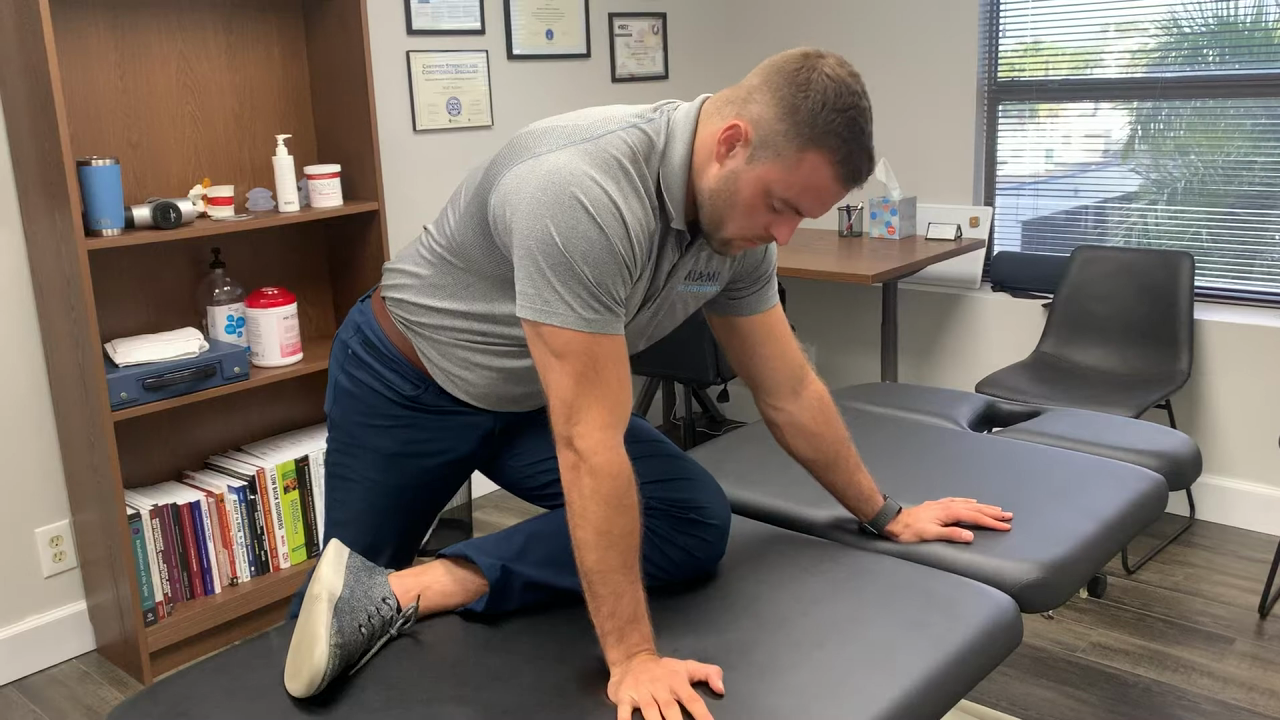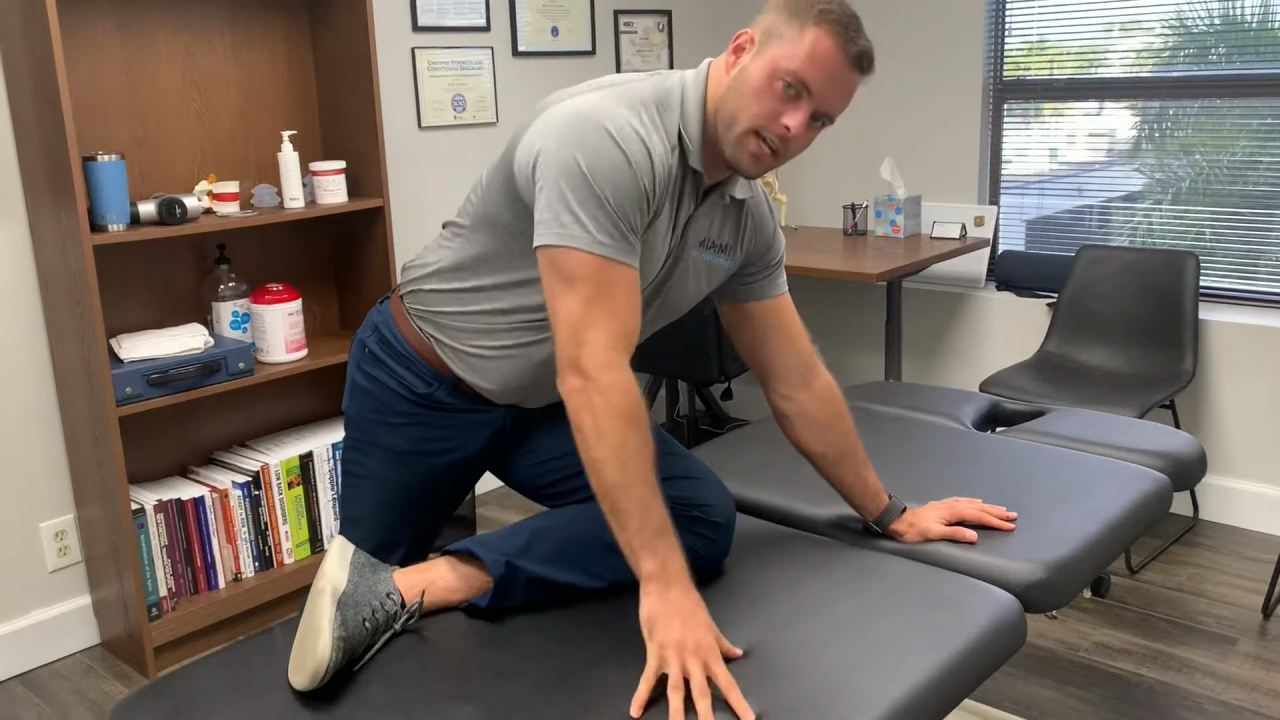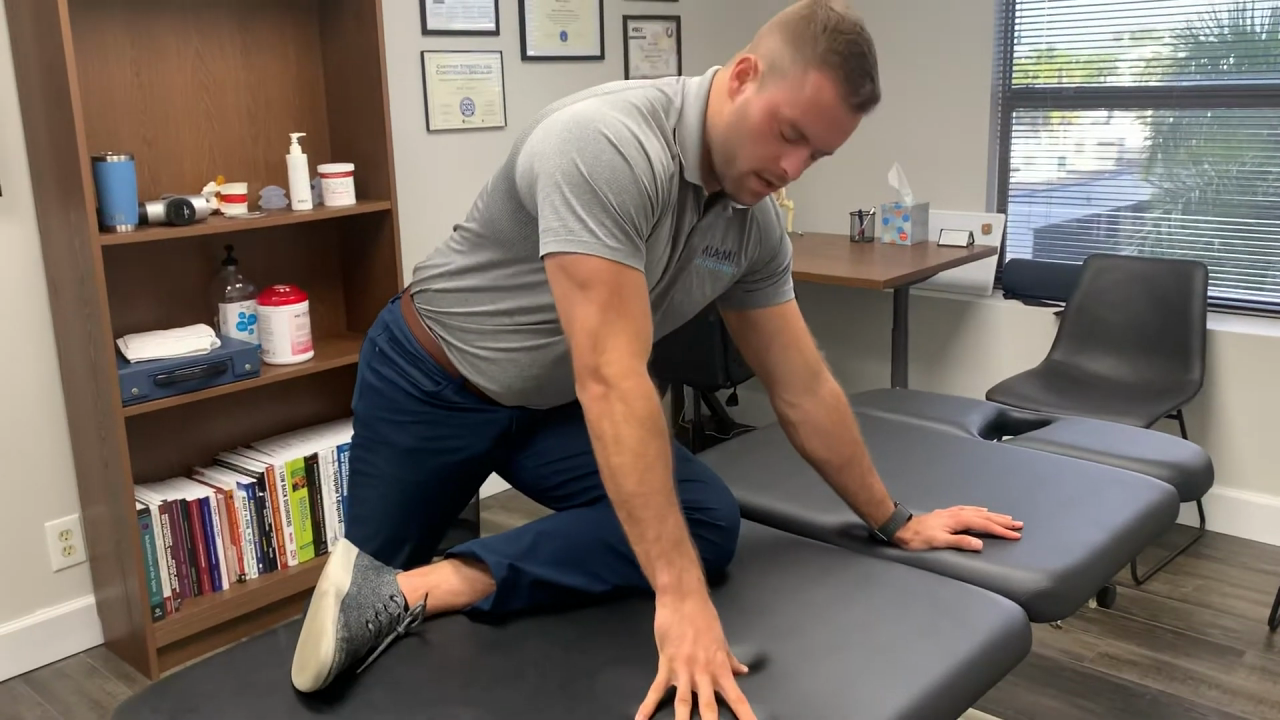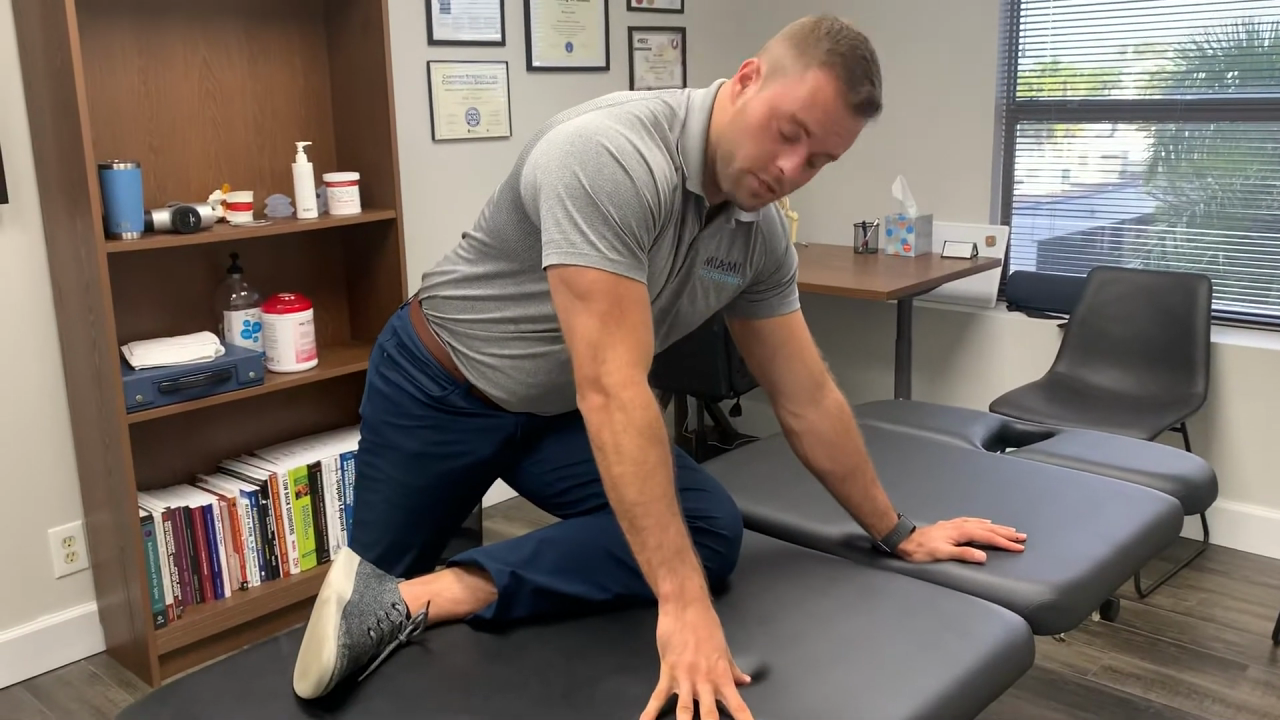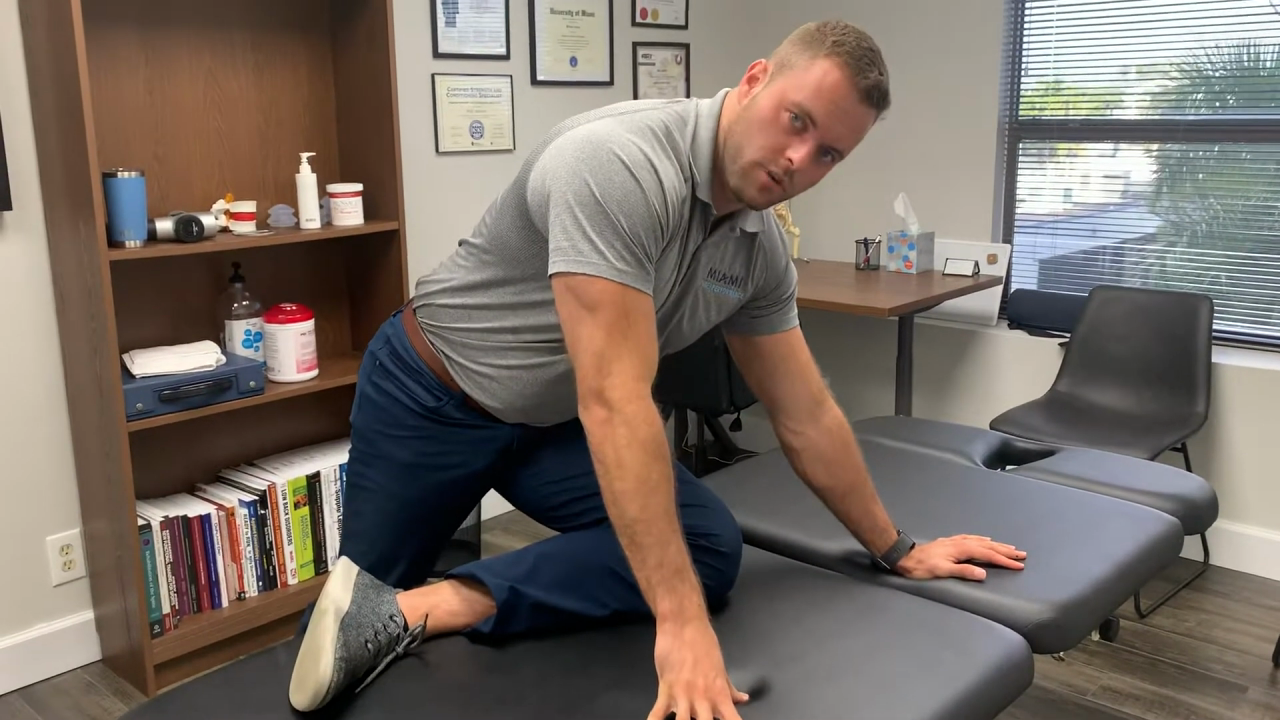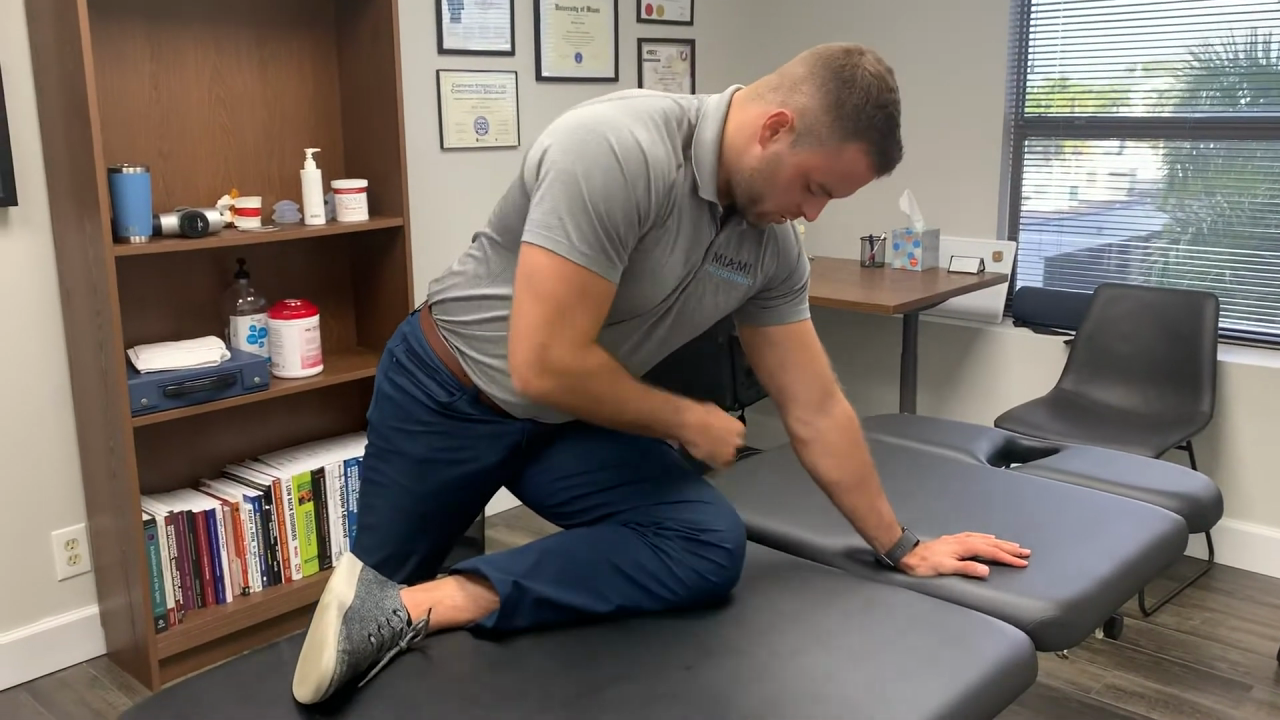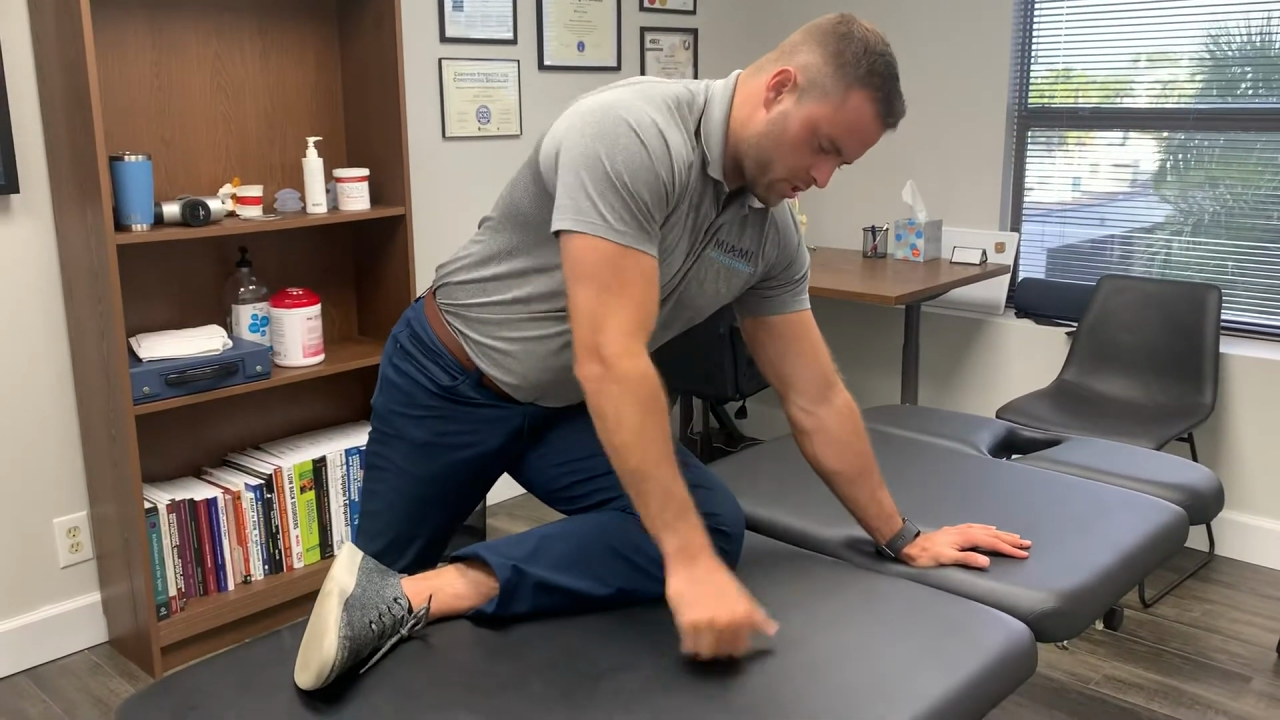
dt=0.7s
person 1, frame 1
left shoulder: (739, 223)
right shoulder: (583, 190)
left elbow: (789, 393)
right elbow: (591, 446)
left wrist: (886, 516)
right wrist: (632, 656)
left hip: (531, 394)
right hip: (406, 379)
left knee: (695, 522)
right knee: (341, 613)
left ankle: (407, 593)
person 1, frame 2
left shoulder: (748, 216)
right shoulder: (607, 135)
left elbow: (796, 383)
right elbow: (593, 374)
left wrist: (890, 515)
right wrist: (665, 583)
left hip: (541, 402)
right hip: (422, 379)
left knee: (702, 518)
right knee: (365, 592)
left ankle: (415, 589)
person 1, frame 3
left shoulder: (754, 226)
right shoulder: (605, 143)
left elbow: (802, 390)
right elbow: (611, 381)
left wrist: (895, 522)
right wrist: (680, 596)
left hip: (550, 403)
right hip: (431, 381)
left knee: (707, 522)
right knee: (371, 629)
left ankle: (419, 592)
person 1, frame 4
left shoulder: (759, 237)
right shoulder: (609, 156)
left elbow: (807, 401)
right elbow: (612, 390)
left wrist: (898, 534)
right wrist: (683, 602)
left hip: (555, 410)
right hip: (440, 385)
left knee: (709, 531)
right knee: (376, 585)
left ankle: (419, 601)
person 1, frame 5
left shoulder: (760, 250)
right shoulder: (618, 162)
left elbow: (805, 417)
right elbow: (615, 403)
left wrist: (898, 551)
right wrist: (682, 622)
left hip: (551, 420)
right hip: (431, 395)
left knee: (709, 548)
right knee: (345, 628)
left ankle: (417, 612)
person 1, frame 6
left shoulder: (770, 245)
right shoulder: (617, 148)
left elbow: (814, 410)
right elbow: (545, 364)
left wrist: (901, 546)
right wrist: (684, 421)
left hip: (568, 417)
right hip: (448, 391)
left knee: (708, 546)
right knee: (379, 591)
left ankle: (422, 608)
person 1, frame 7
left shoulder: (770, 232)
right shoulder: (631, 134)
left elbow: (815, 400)
right elbow: (608, 361)
left wrist: (901, 538)
right wrist: (692, 557)
left hip: (562, 401)
right hip: (452, 379)
left knee: (706, 528)
right knee: (382, 577)
left ankle: (423, 596)
